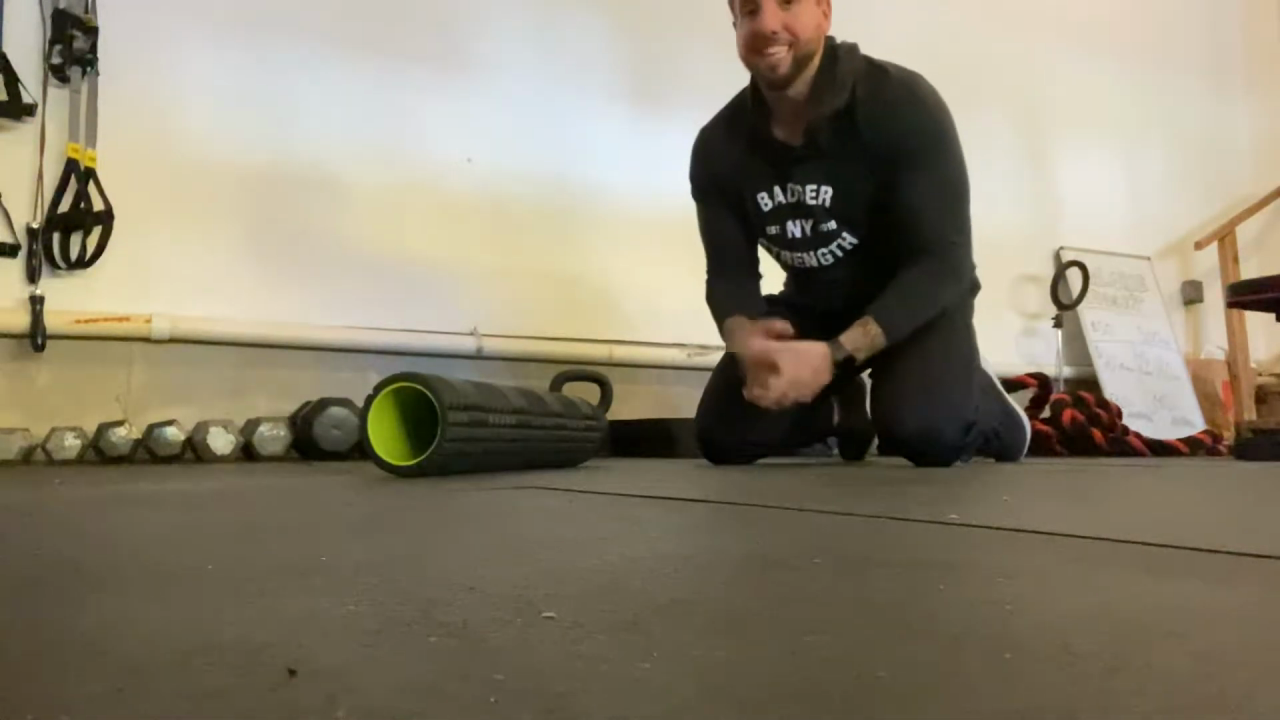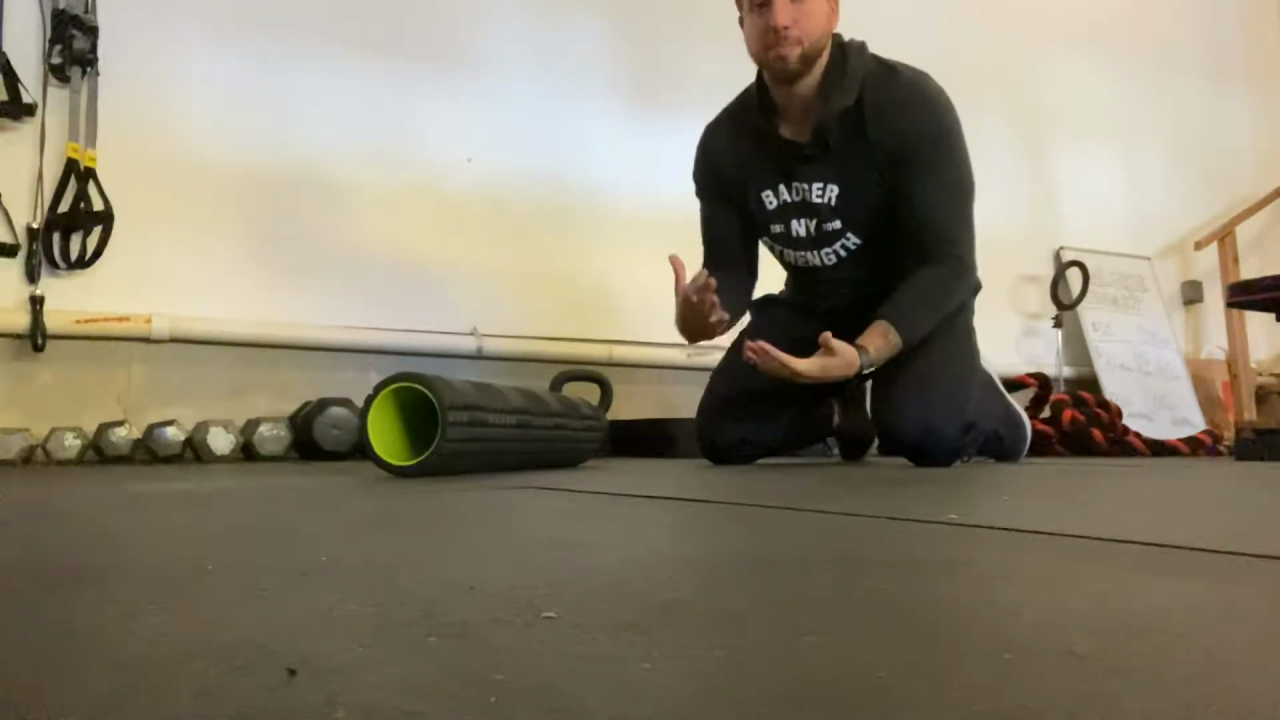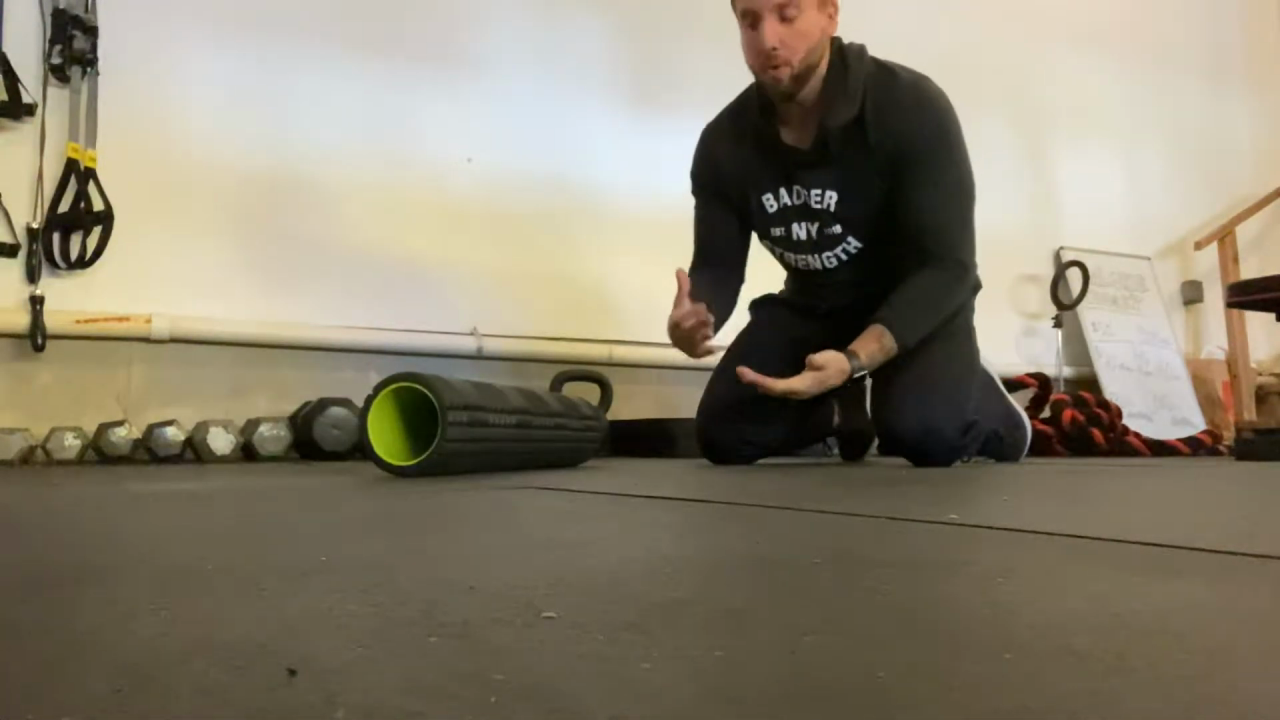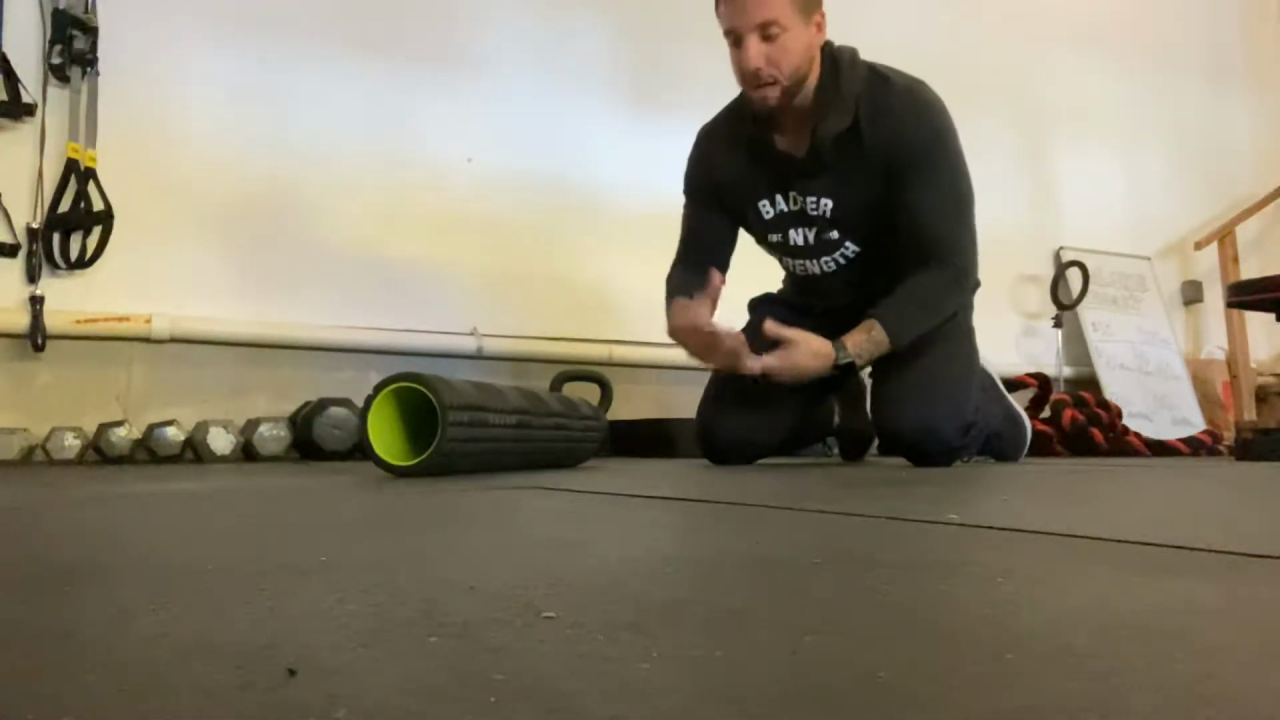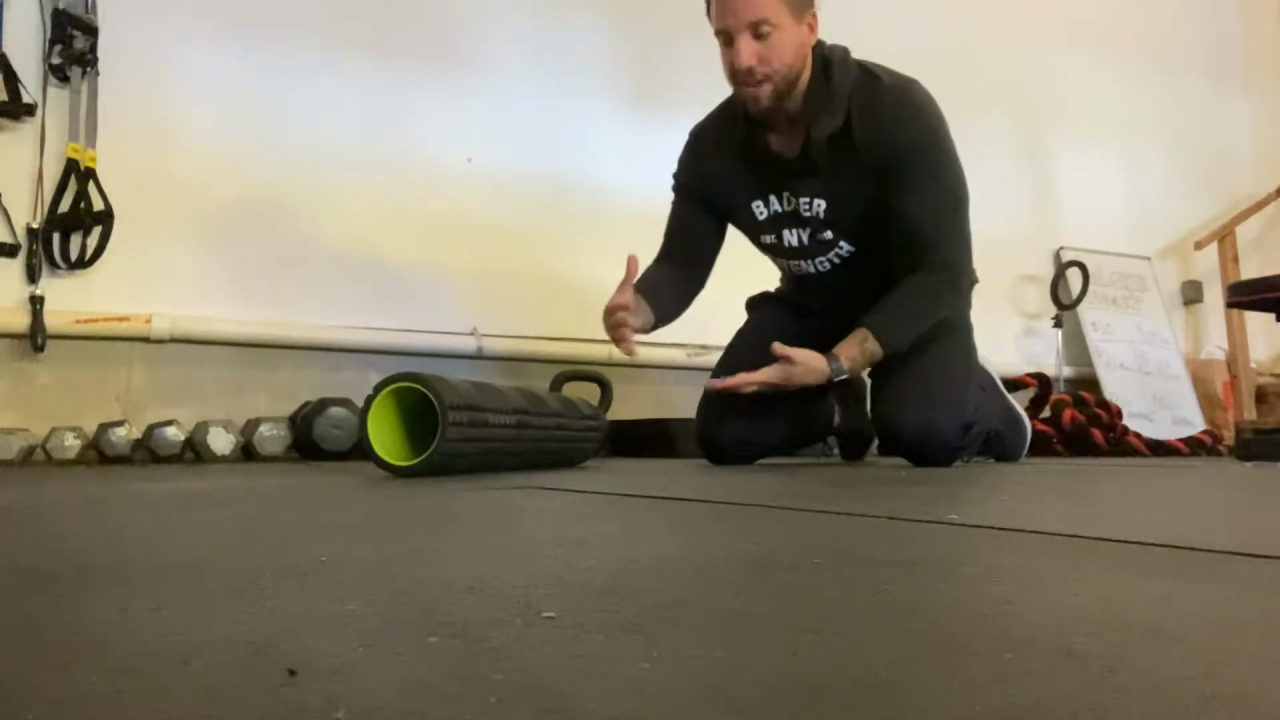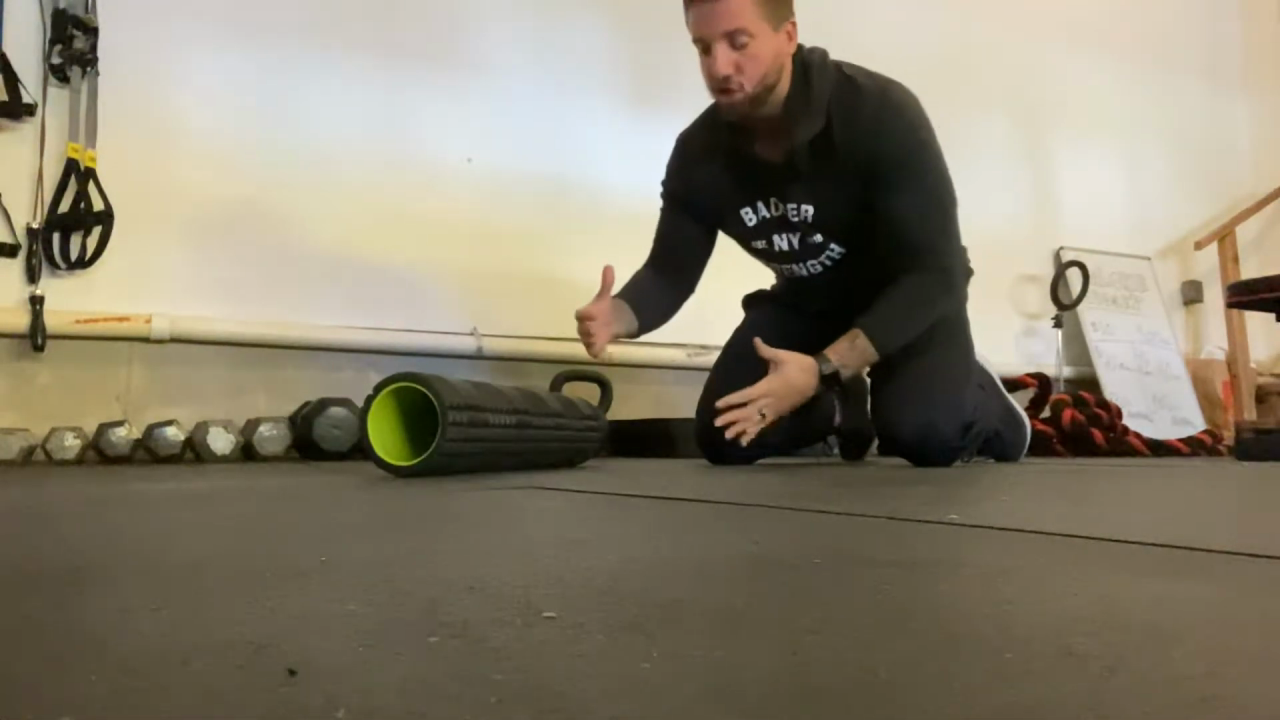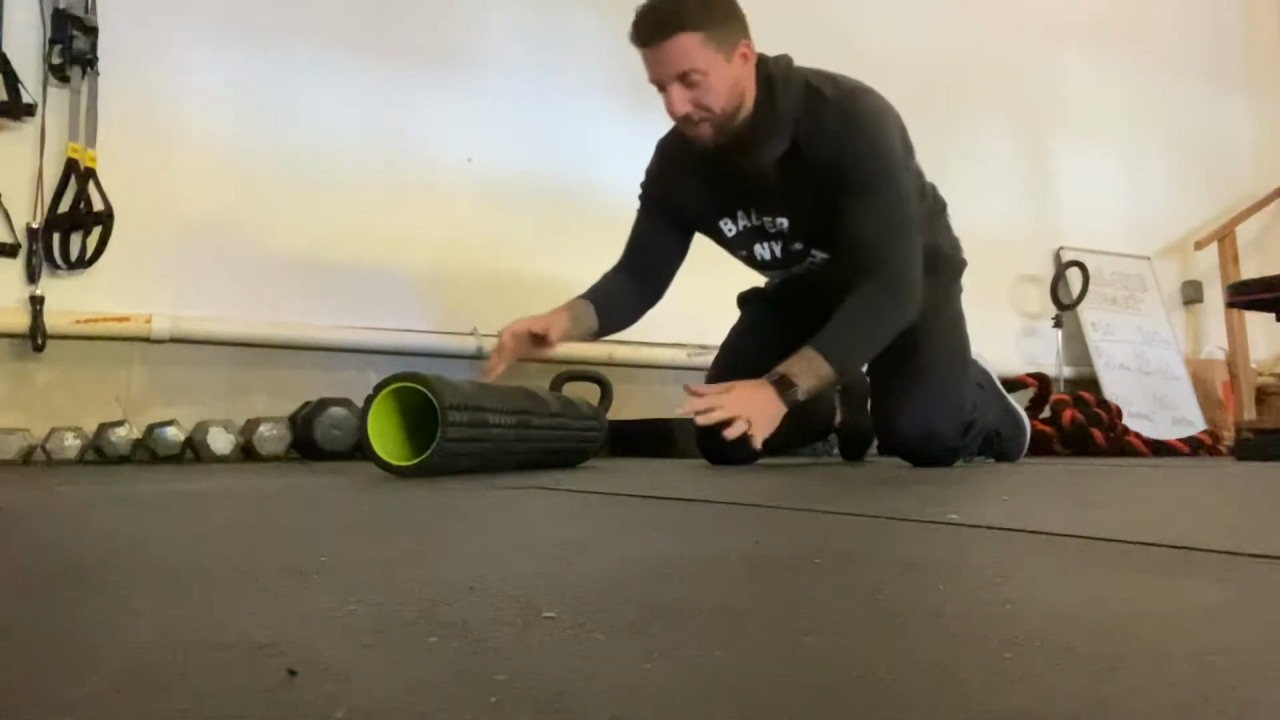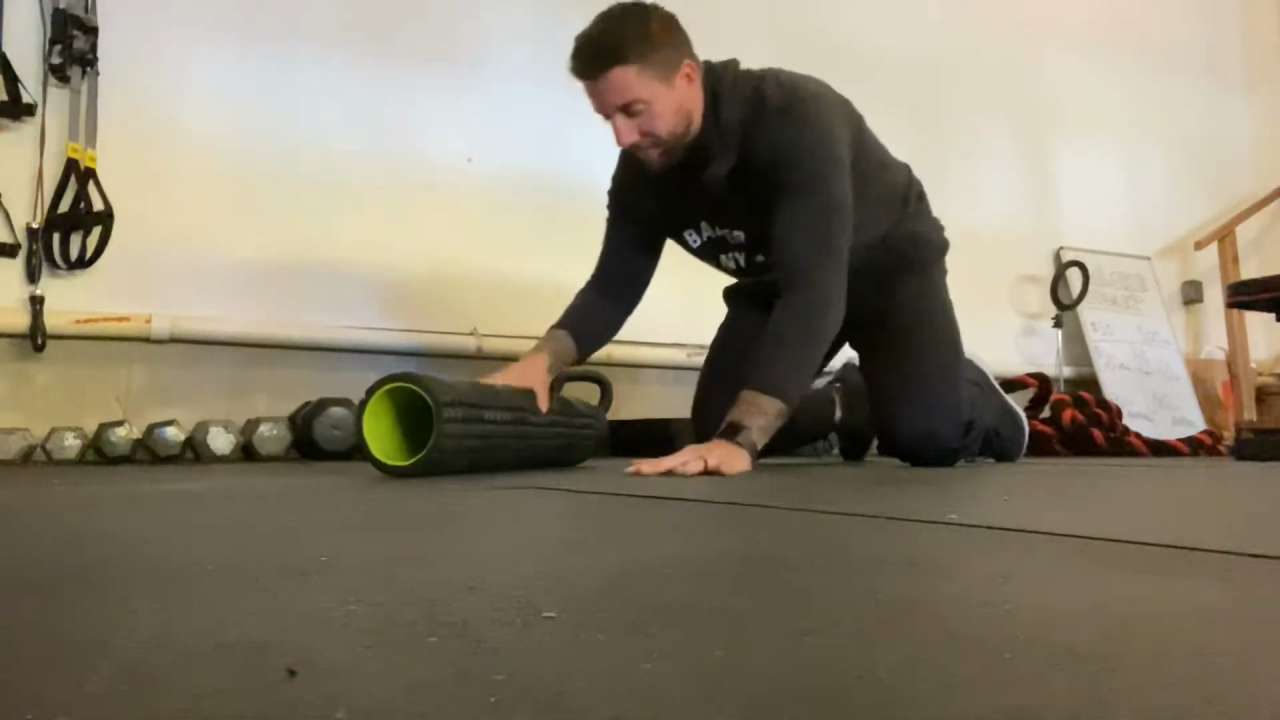
dt=0.3s
person 1, frame 1
left shoulder: (903, 104)
right shoulder: (719, 146)
left elbow: (944, 263)
right elbow: (729, 275)
left wrist: (836, 354)
right wrist: (741, 337)
left hip: (919, 302)
right hip: (814, 304)
left knee: (925, 431)
right knee: (723, 434)
left ankle: (984, 407)
right ankle: (842, 407)
person 1, frame 2
left shoulder: (909, 103)
right shoulder: (724, 143)
left elbow: (948, 263)
right elbow: (729, 269)
left wrist: (862, 356)
right wrist: (697, 318)
left hip: (918, 303)
right hip: (812, 305)
left knee: (926, 432)
right knee: (722, 434)
left ankle: (983, 407)
right ankle: (841, 410)
person 1, frame 3
left shoulder: (911, 107)
right shoulder: (724, 143)
left elbow: (947, 267)
right elbow: (717, 268)
left wrist: (852, 362)
right wrist: (693, 323)
left hip: (919, 301)
right hip: (813, 303)
left knee: (926, 431)
right knee: (723, 434)
left ankle: (986, 410)
right ankle: (843, 409)
person 1, frame 4
left shoulder: (904, 111)
right shoulder: (720, 145)
left elbow: (950, 268)
right elbow: (697, 263)
left wrist: (840, 355)
right wrist: (682, 318)
left hip: (919, 301)
right hip: (811, 303)
left knee: (926, 432)
right knee: (723, 435)
left ankle: (985, 408)
right ankle: (843, 408)
person 1, frame 5
left shoulder: (897, 110)
right shoulder: (712, 146)
left elbow: (943, 273)
right elbow: (682, 266)
left wrist: (833, 366)
right wrist: (636, 311)
left hip: (916, 298)
right hip: (810, 301)
left knee: (925, 432)
right knee: (724, 436)
left ankle: (982, 406)
right ankle: (843, 408)
person 1, frame 6
left shoulder: (880, 113)
right shoulder: (699, 152)
left elbow: (936, 272)
right elbow: (670, 273)
left wrist: (823, 370)
right wrist: (615, 317)
left hip: (911, 296)
right hip: (806, 299)
left knee: (926, 433)
right knee: (723, 436)
left ankle: (980, 404)
right ankle: (843, 408)
person 1, frame 7
left shoulder: (849, 119)
right shoulder: (679, 161)
left elbow: (889, 286)
right elbow: (640, 277)
left wrist: (781, 388)
right wrist: (565, 321)
left hip: (905, 280)
right hip: (802, 290)
left knee: (925, 433)
right knee: (722, 434)
left ankle: (976, 400)
right ankle: (845, 403)
person 1, frame 8
left shoulder: (795, 119)
right shoulder: (642, 172)
left elbow: (818, 291)
right elbow: (612, 289)
left wrist: (740, 440)
right wrist: (541, 359)
left hip: (890, 265)
right hip: (777, 284)
left knee: (928, 435)
right knee: (712, 441)
left ankle: (976, 401)
right ankle: (847, 404)
